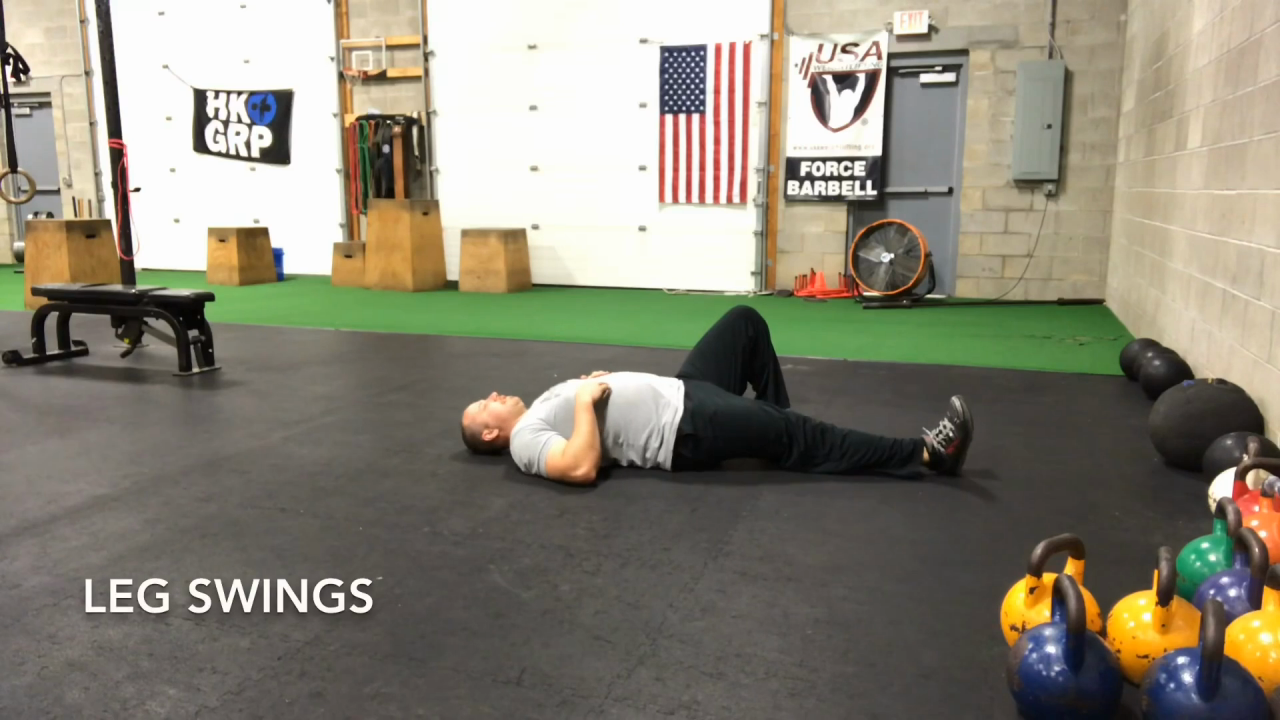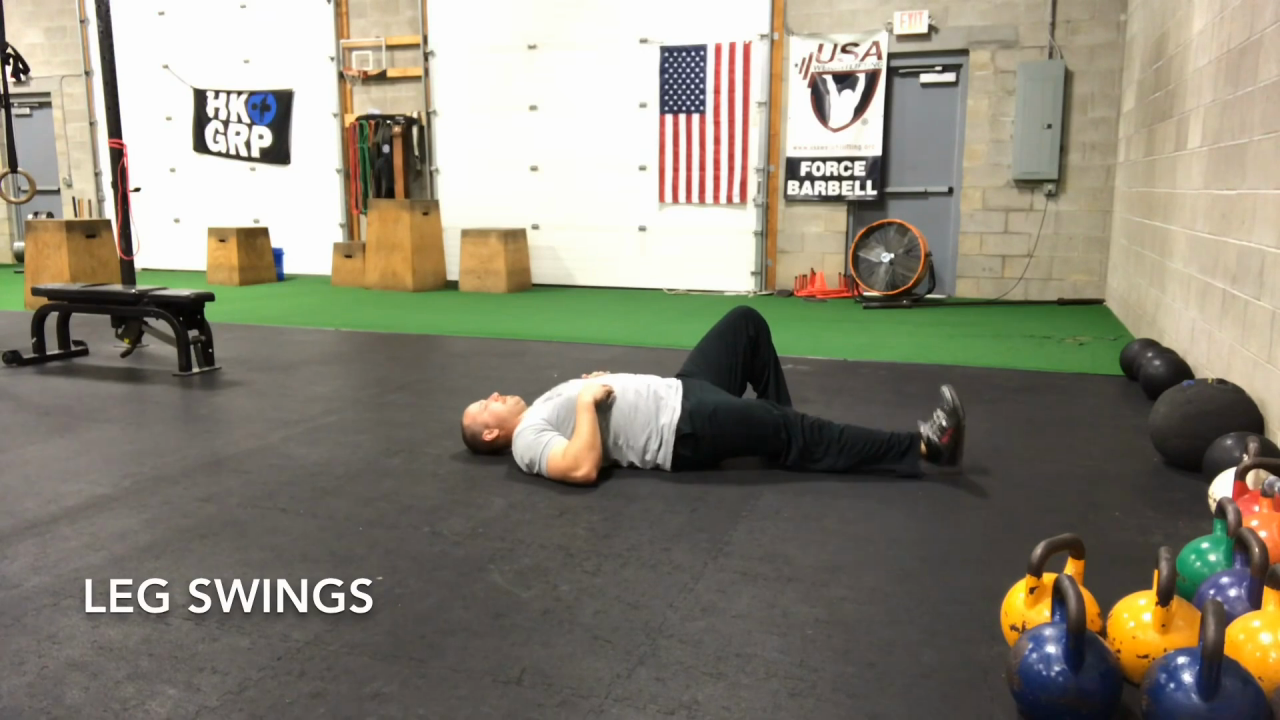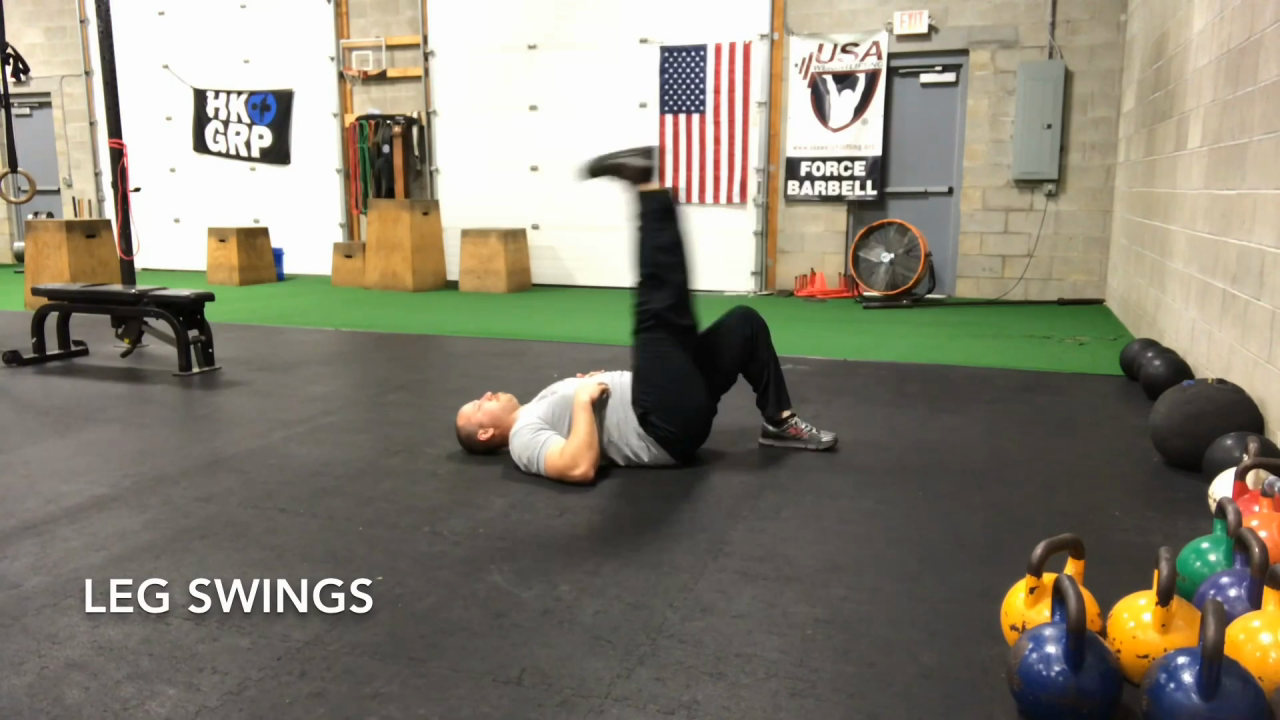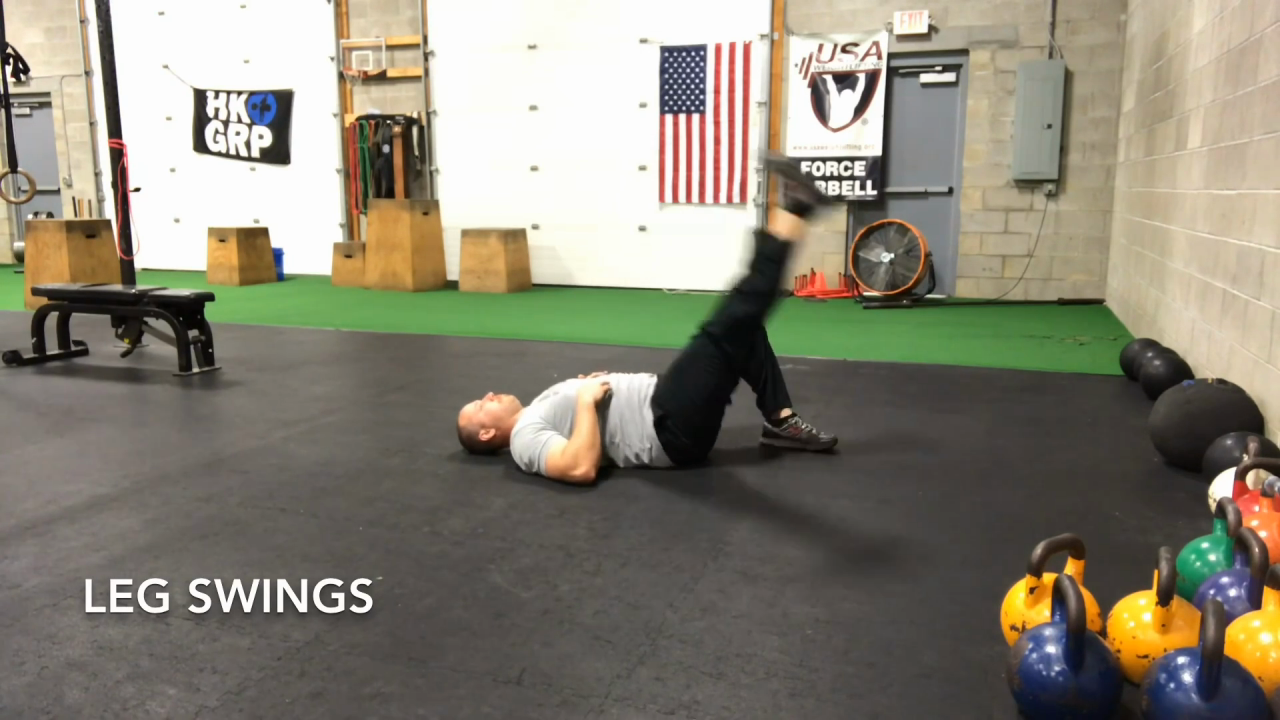
dt=0.7s
person 1, frame 1
left shoulder: (542, 409)
right shoulder: (525, 440)
right elbow: (582, 469)
left wrist: (595, 382)
right wrist: (585, 402)
left hip: (681, 393)
right hip: (686, 432)
left knee: (744, 322)
right knee: (795, 436)
left ankle: (775, 418)
right ankle: (925, 452)
person 1, frame 2
left shoulder: (543, 408)
right shoulder: (528, 440)
right elbow: (583, 469)
left wrist: (596, 381)
right wrist: (587, 400)
left hip: (681, 393)
right hip: (685, 432)
left knee: (746, 322)
right knee: (793, 435)
left ankle: (778, 413)
right ankle: (922, 447)
person 1, frame 3
left shoulder: (538, 410)
right shoulder: (524, 439)
right elbow: (581, 468)
left wrist: (594, 383)
right wrist: (584, 400)
left hip: (678, 410)
right hip: (672, 425)
left knee: (744, 322)
right knee: (660, 314)
left ankle: (780, 422)
person 1, frame 4
left shoulder: (536, 414)
right shoulder: (526, 439)
right elbow: (582, 467)
left wrist: (592, 386)
right wrist: (587, 401)
left hip: (654, 402)
right hip: (675, 432)
left knee: (743, 323)
right knee: (724, 331)
left ankle: (782, 422)
right ankle: (791, 215)
